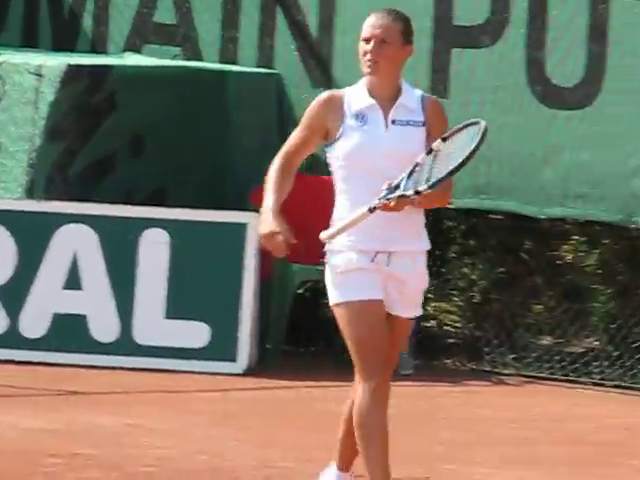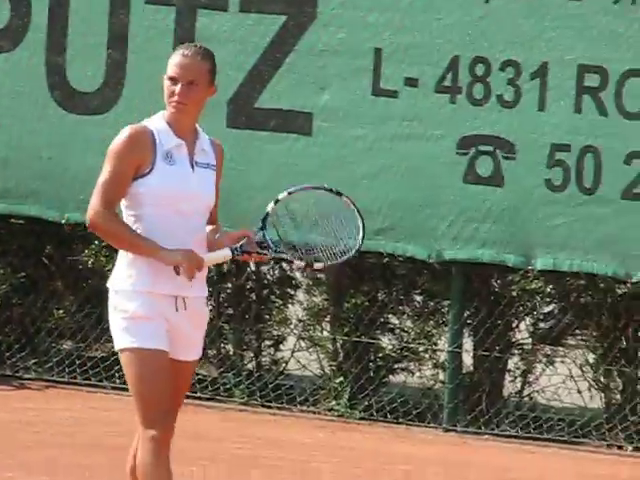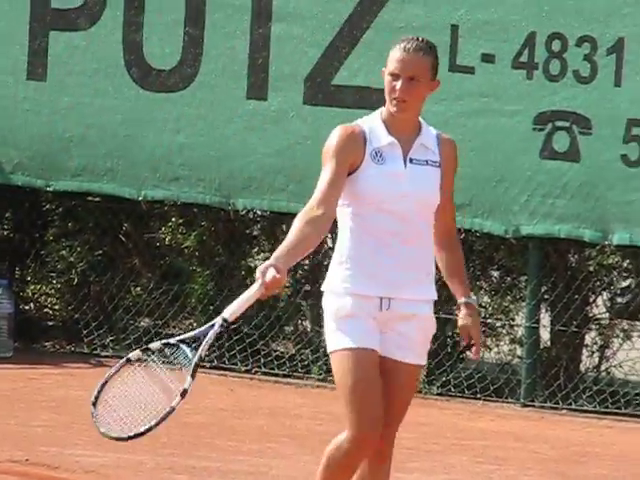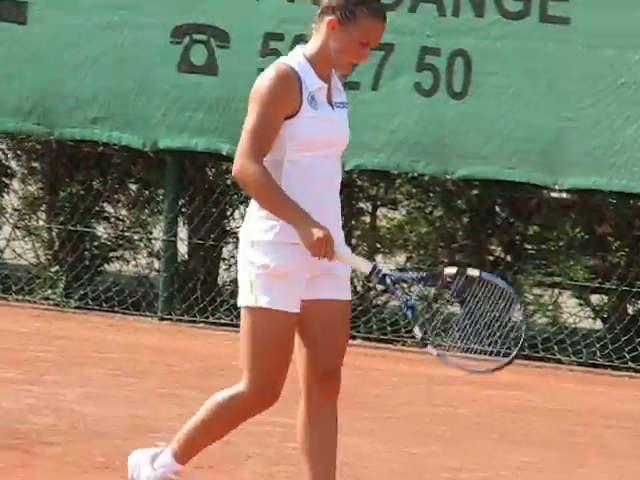
dt=1s
person 1, frame 1
left shoulder: (428, 110)
right shoulder: (332, 105)
left elbow: (442, 192)
right elbow: (283, 164)
left wrist: (411, 198)
right wrist: (270, 215)
left hip: (406, 258)
right hip: (351, 254)
left knee: (377, 383)
right knee: (373, 379)
person 1, frame 2
left shoulder: (213, 151)
right shoulder: (136, 139)
right elbow: (97, 216)
left wrist: (230, 238)
right wrist: (164, 254)
left hip: (190, 302)
right hip: (140, 298)
left knee: (160, 428)
right knee: (156, 429)
person 1, frame 3
left shoulder: (443, 149)
right shoulder: (350, 138)
left elbow: (444, 234)
right elbow: (319, 210)
left wrist: (465, 300)
right wrist: (278, 262)
left hip: (412, 307)
right hip: (353, 299)
left knee: (382, 435)
right knee: (363, 432)
person 1, frame 4
left shoulder: (335, 87)
right shoulder: (282, 78)
right elbow: (246, 165)
right wrist: (303, 223)
left hip: (325, 252)
right hip: (275, 251)
left knee: (324, 384)
right knee: (259, 391)
